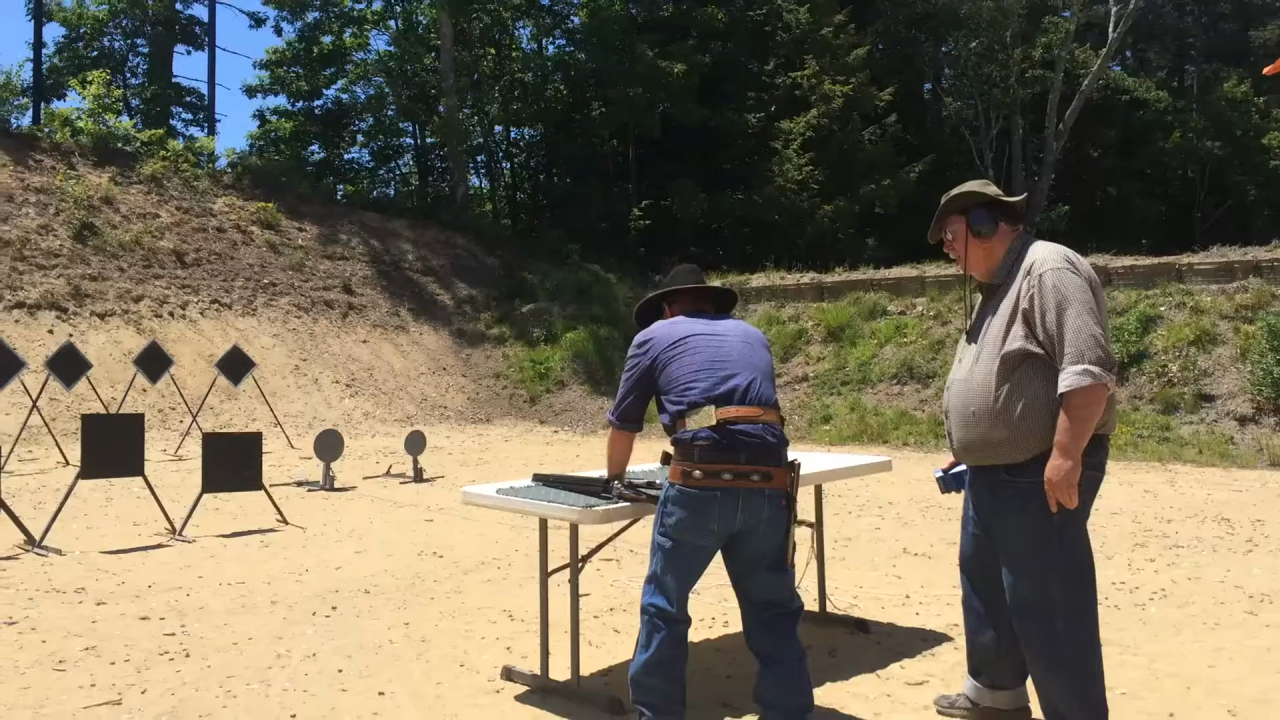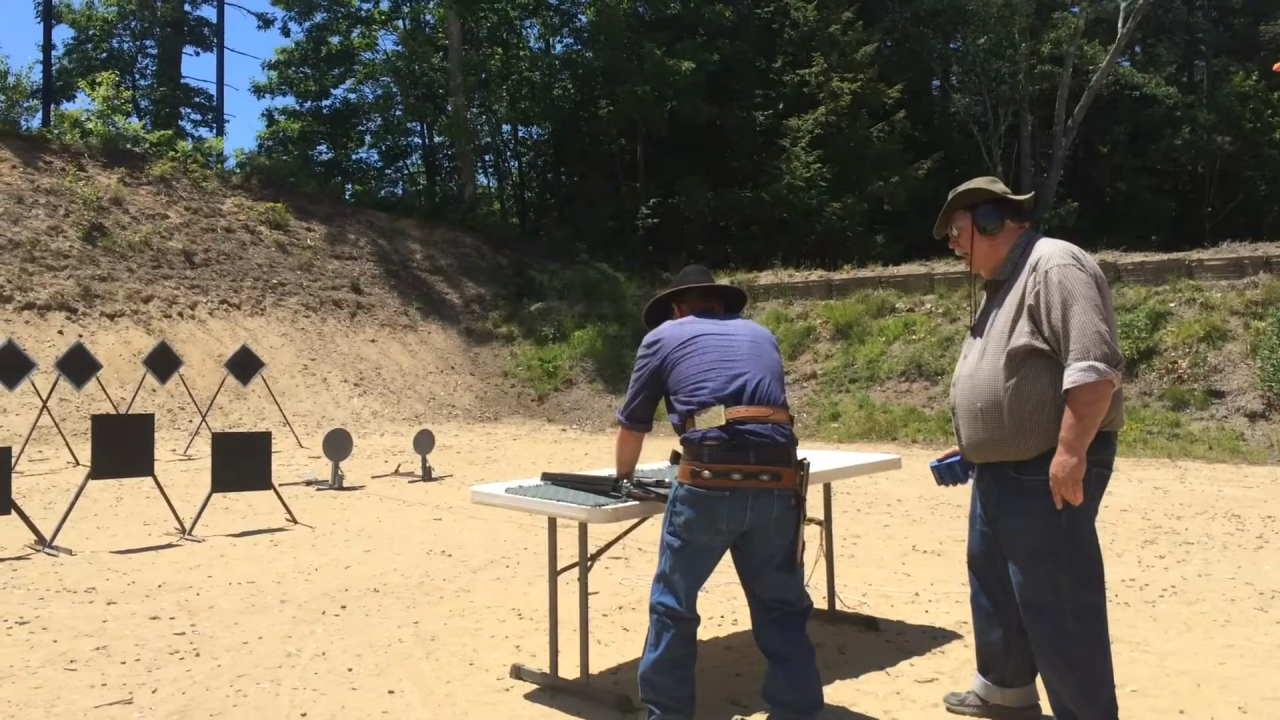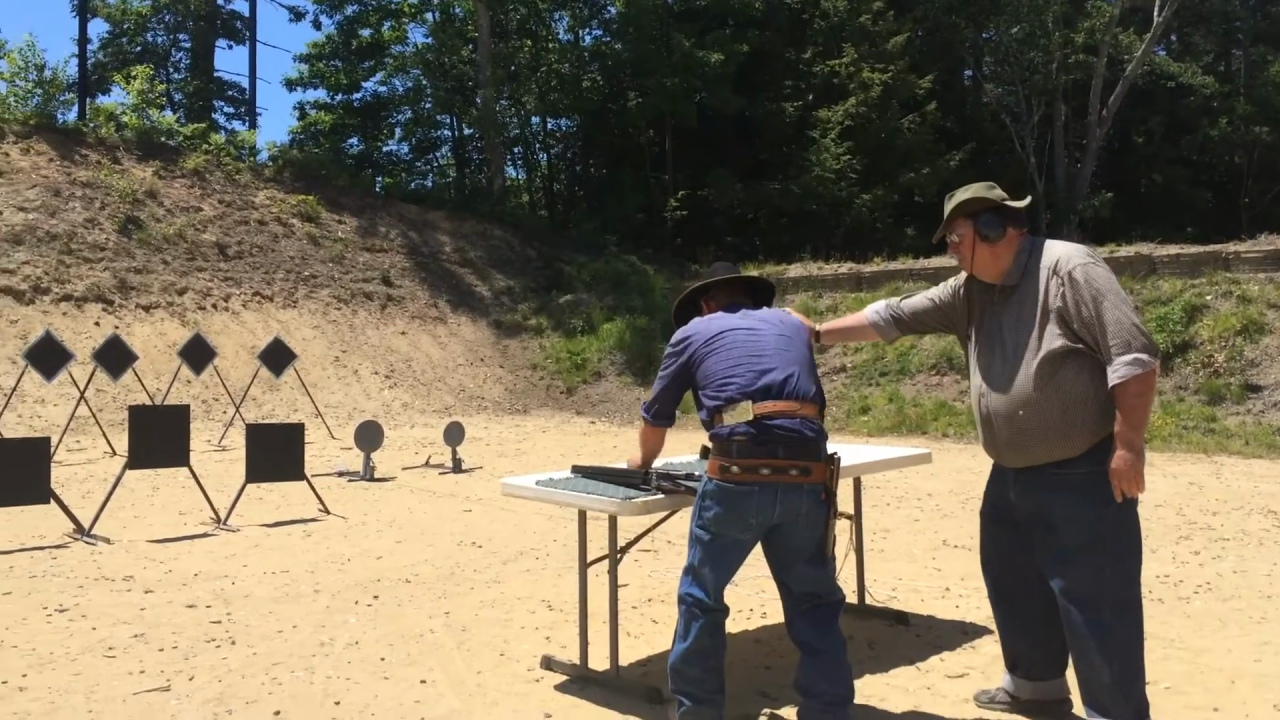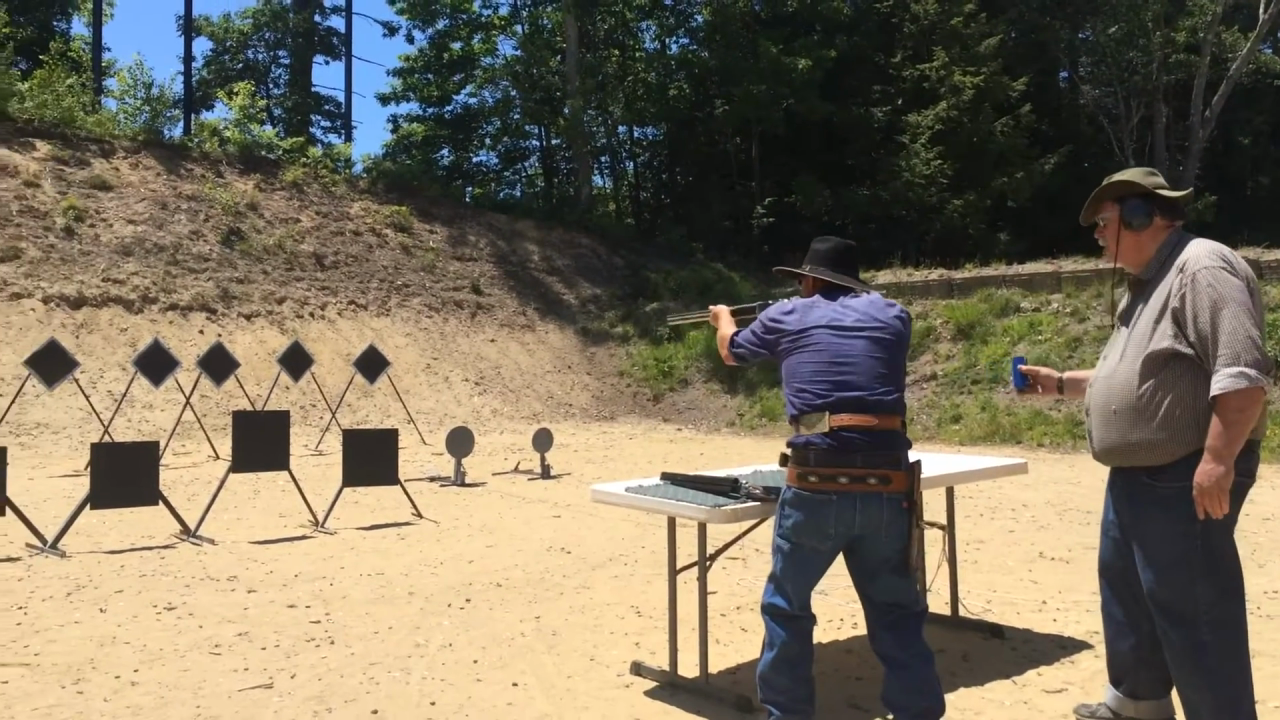
dt=1s
person 1, frame 1
left shoulder: (1050, 270)
right shoulder: (998, 285)
left elbow: (1089, 370)
left wrist: (1066, 457)
right wrist: (970, 451)
left hip: (1042, 473)
right hip: (994, 471)
left knee: (1047, 602)
right knee: (984, 583)
person 1, frame 2
left shoulder: (1056, 267)
right shoulder: (1002, 283)
left elbow: (1094, 366)
left wrist: (1071, 453)
right wrist: (969, 446)
left hip: (1048, 471)
right hip: (999, 469)
left knee: (1055, 597)
right knee: (992, 581)
person 1, frame 3
left shoulder: (1070, 269)
right shoulder: (970, 290)
left elbow: (1134, 357)
right elbow: (896, 315)
left wrist: (1128, 446)
right wrist: (820, 333)
left hip: (1083, 472)
right hip: (1013, 472)
left knee: (1091, 594)
right knee: (1012, 580)
person 1, frame 4
left shoulder: (1203, 268)
right shoulder: (1144, 284)
left elbow: (1244, 372)
left wrist: (1218, 460)
right wrist: (1061, 383)
left hip: (1185, 482)
right hip: (1134, 478)
left knee: (1190, 607)
right knee: (1127, 592)
person 2, frame 1
left shoulder: (654, 337)
right shoulder: (753, 335)
left elbow: (623, 425)
left wrist: (615, 479)
left hip: (700, 485)
right hip: (767, 484)
left knee: (664, 608)
right knee: (774, 610)
person 2, frame 2
left shoulder: (663, 337)
right shoulder: (761, 334)
left elbow: (632, 424)
left wrist: (623, 476)
left hip: (709, 482)
right hip: (776, 481)
left knee: (673, 606)
right knee: (782, 609)
person 2, frame 3
left shoulder: (692, 332)
right shoulder: (791, 325)
left elbow: (656, 417)
left wrist: (645, 461)
left hip: (737, 476)
right hip: (806, 475)
left knee: (702, 599)
right knee: (814, 600)
person 2, frame 4
left shoulder: (787, 316)
right shoulder: (892, 315)
left elbow: (732, 351)
left wrist: (723, 319)
left hip: (817, 485)
right hip: (887, 485)
left knee: (787, 608)
right knee: (896, 613)
